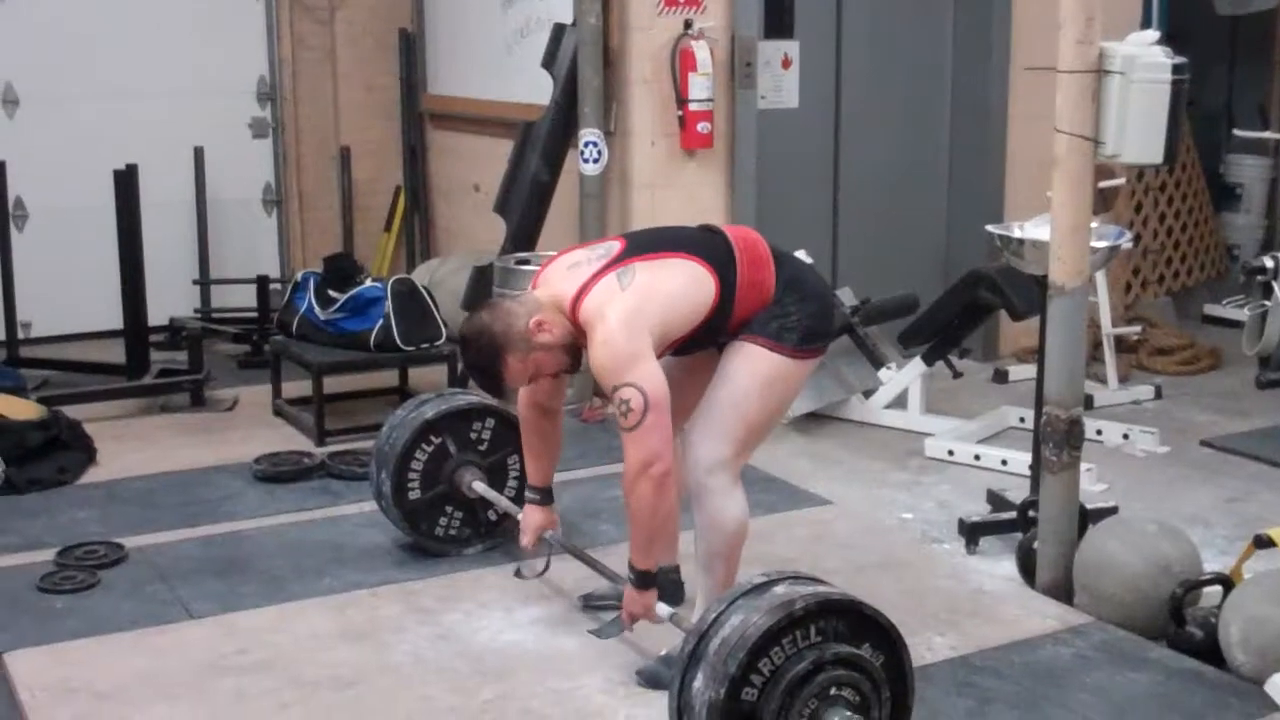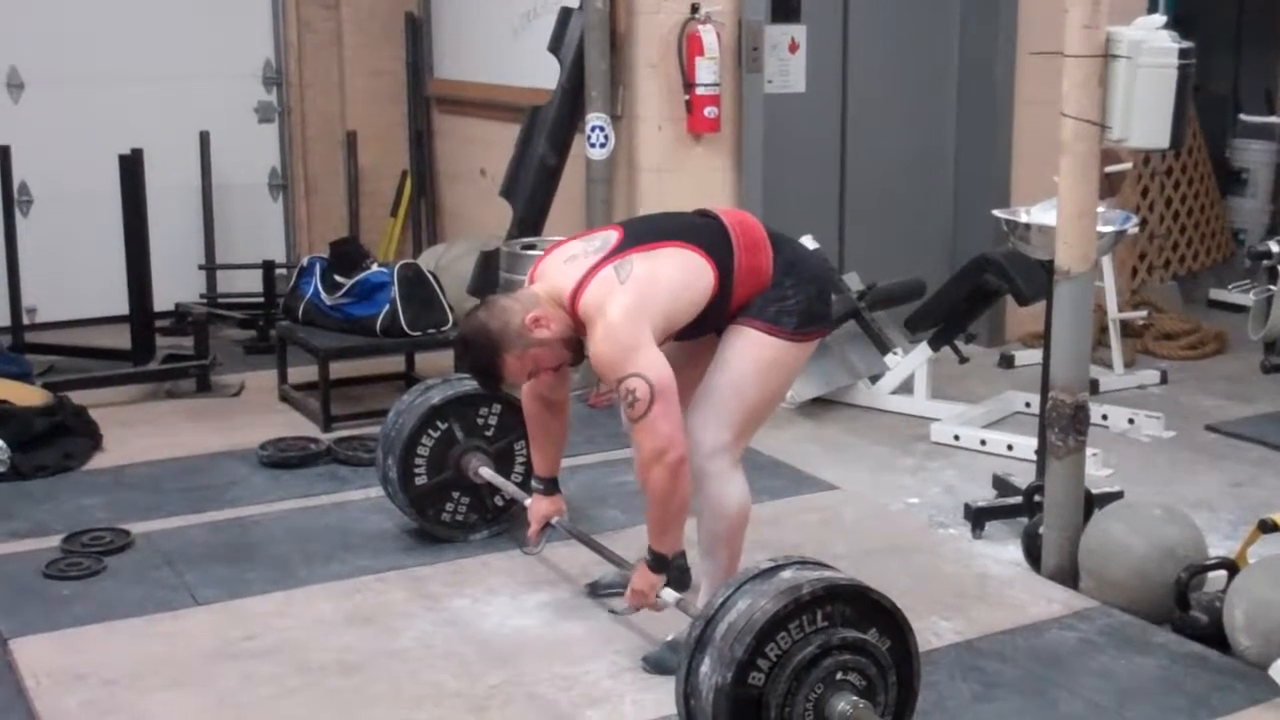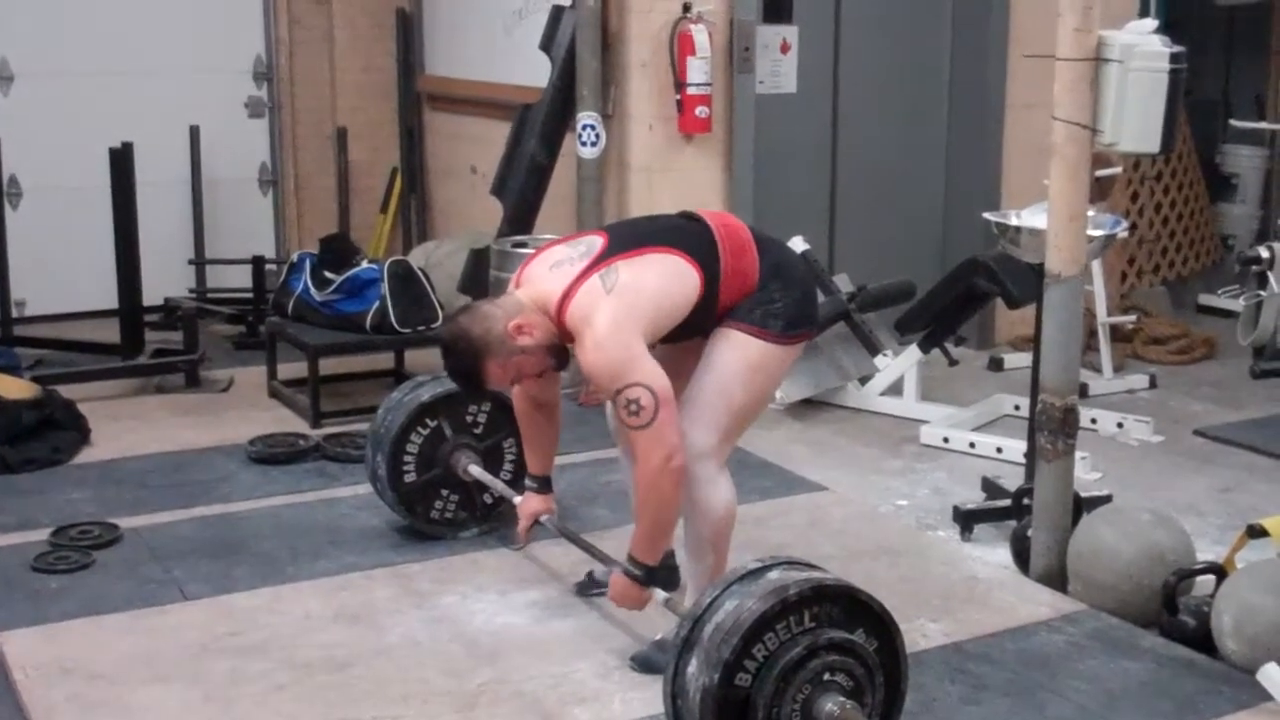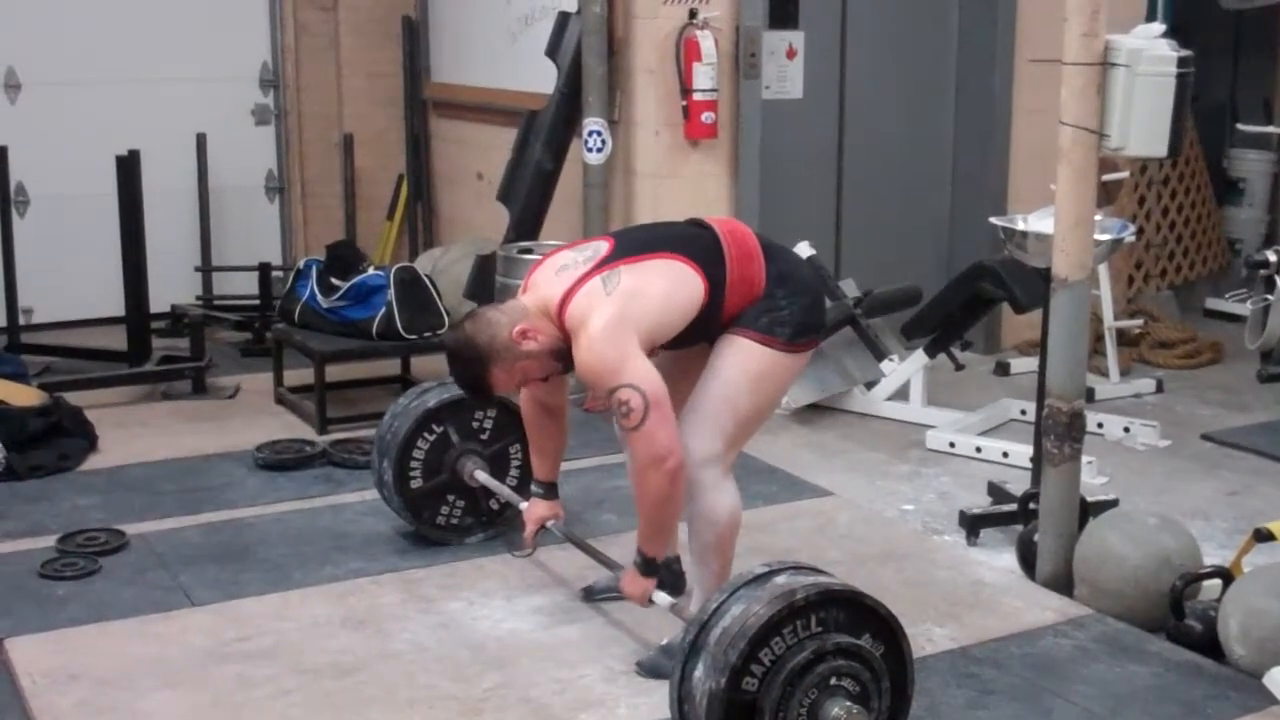
dt=1s
person 1, frame 1
left shoulder: (611, 332)
right shoulder: (541, 296)
left elbow: (652, 467)
right elbow: (538, 405)
left wrist: (640, 581)
right wrist: (538, 498)
left hip: (787, 308)
right hip: (728, 299)
left knee: (708, 463)
right knee: (647, 428)
right ankle: (666, 576)
person 1, frame 2
left shoulder: (612, 325)
right shoulder: (539, 288)
left elbow: (667, 452)
right elbow: (543, 396)
left wrist: (655, 563)
right wrist: (545, 487)
left hip: (785, 290)
right hip: (727, 280)
left knee: (709, 447)
right knee: (644, 414)
right ankle: (671, 564)
person 1, frame 3
left shoulder: (600, 332)
right shoulder: (522, 290)
left elbow: (668, 460)
right elbow: (536, 398)
left wrist: (638, 573)
right wrist: (537, 484)
left hip: (770, 293)
right hip: (712, 279)
left knee: (696, 450)
right knee: (630, 419)
right ankle: (661, 562)
person 1, frame 4
left shoulder: (598, 336)
right shoulder: (532, 297)
left elbow: (665, 460)
right elbow: (544, 403)
left wrist: (645, 566)
right wrist: (544, 490)
left hip: (778, 300)
right hip: (719, 286)
left knee: (700, 458)
right knee: (637, 422)
right ankle: (667, 567)
